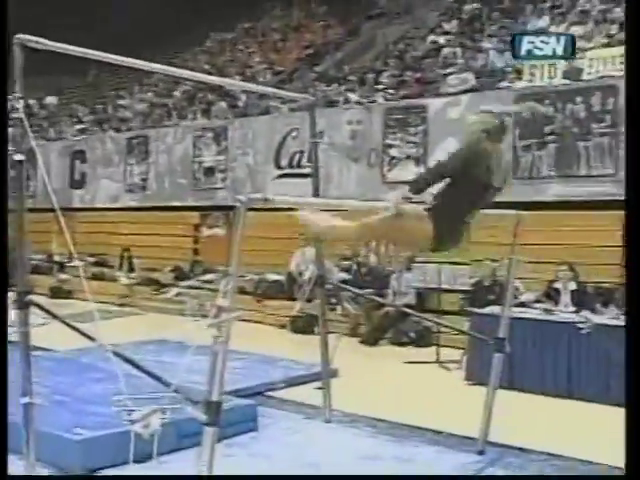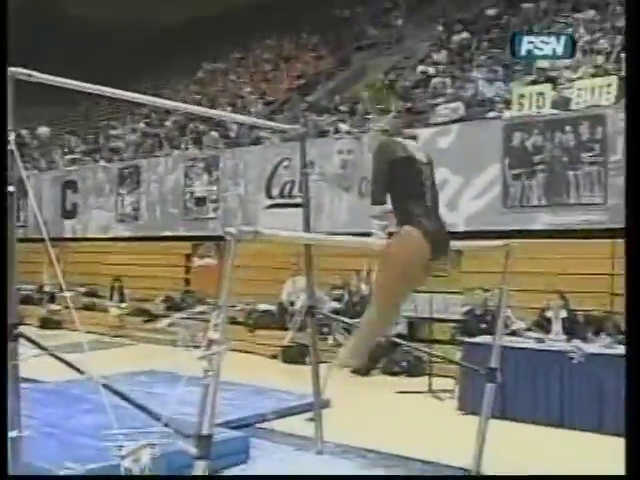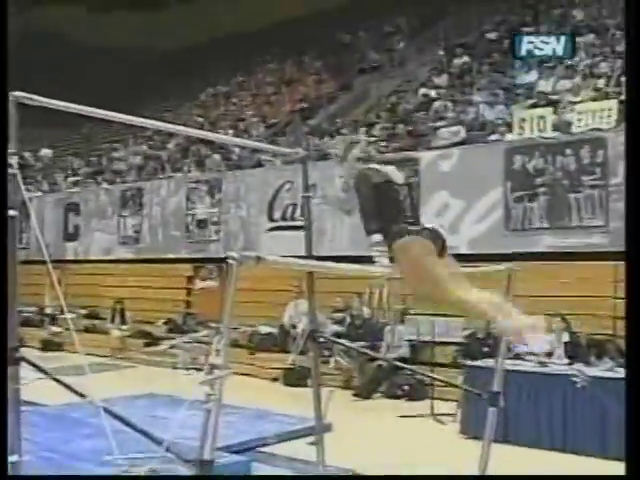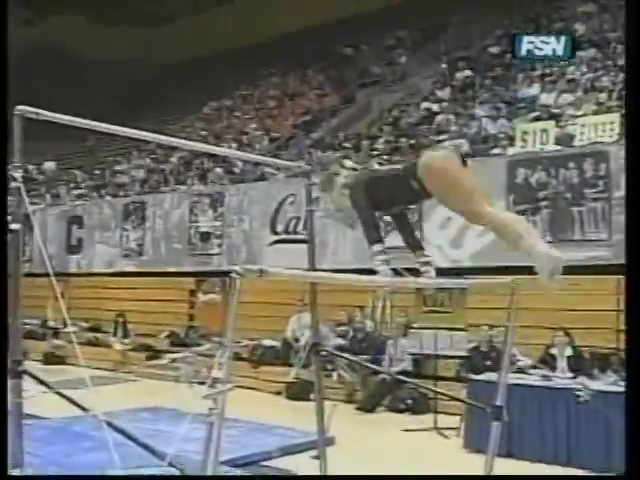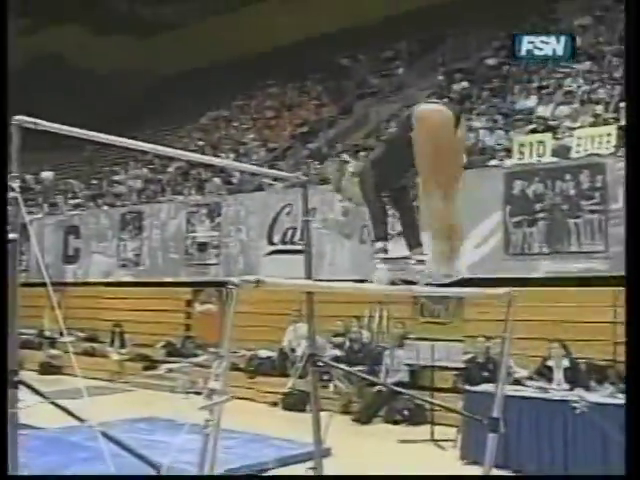
dt=0.2s
person 1, frame 1
left shoulder: (475, 151)
right shoulder: (501, 167)
left elbow: (439, 171)
left wrist: (403, 197)
left hip: (434, 230)
right hip: (450, 233)
left knee: (360, 230)
person 1, frame 2
left shoulder: (386, 148)
right shoulder: (420, 155)
left elbow: (379, 187)
left hip: (417, 231)
right hip: (436, 233)
left knee: (382, 301)
right knee: (391, 301)
left ankle: (352, 355)
person 1, frame 3
left shoulder: (361, 175)
right shoulder: (392, 172)
left elbow: (370, 220)
left wrist: (379, 256)
left hip: (409, 242)
right hip: (428, 236)
left knee: (455, 293)
right knee: (467, 291)
left ankle: (519, 327)
right ankle: (523, 322)
person 1, frame 4
left shoulder: (356, 187)
right shoulder: (372, 180)
left elbow: (370, 229)
right elbow: (406, 230)
left wrist: (383, 270)
right wrist: (426, 266)
left hip: (432, 166)
left knee: (482, 211)
left ankle: (538, 251)
person 1, frame 5
left shoulder: (368, 175)
right shoulder: (392, 183)
left elbow: (378, 220)
right elbow: (408, 219)
right wrist: (419, 263)
right knee: (446, 198)
left ankle: (443, 264)
right ankle: (447, 264)
